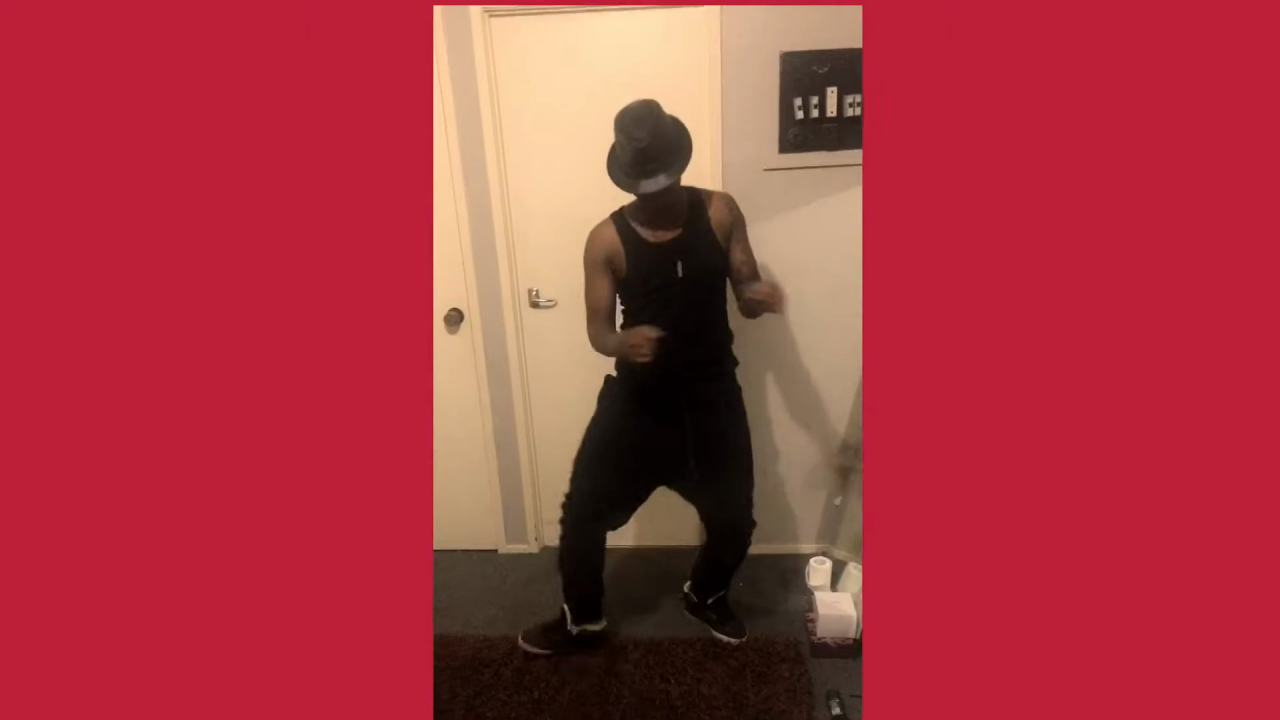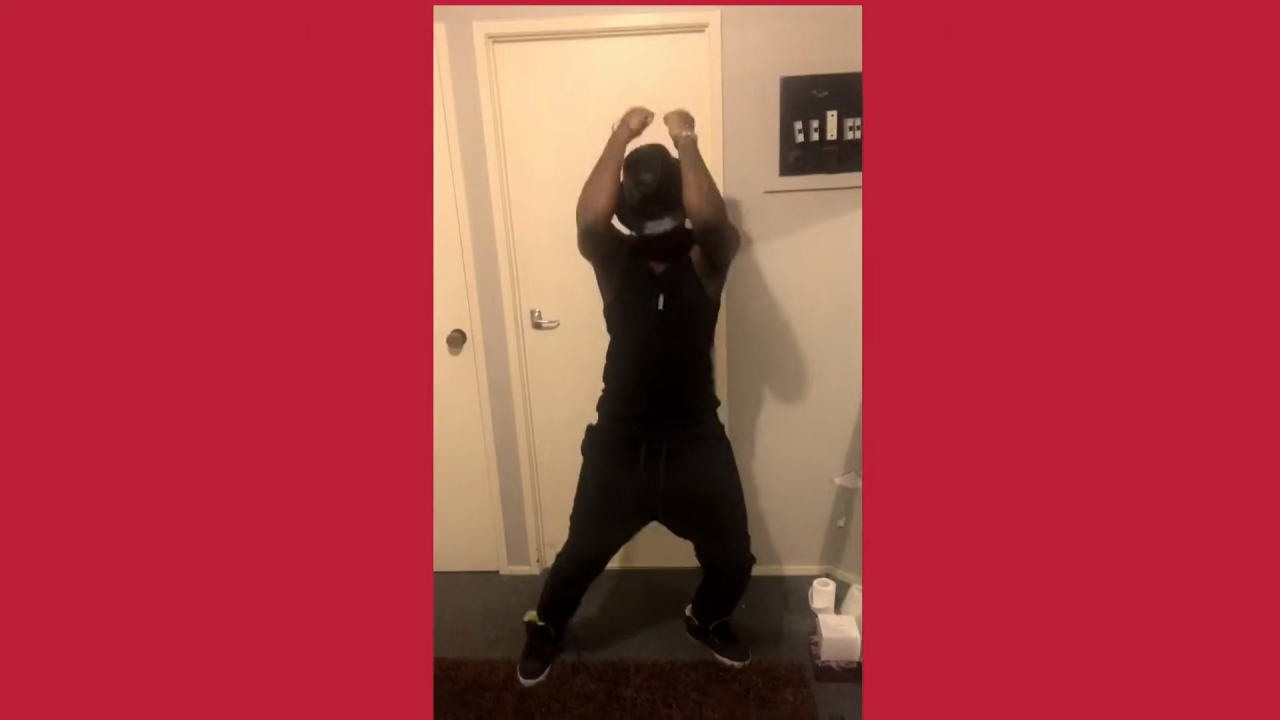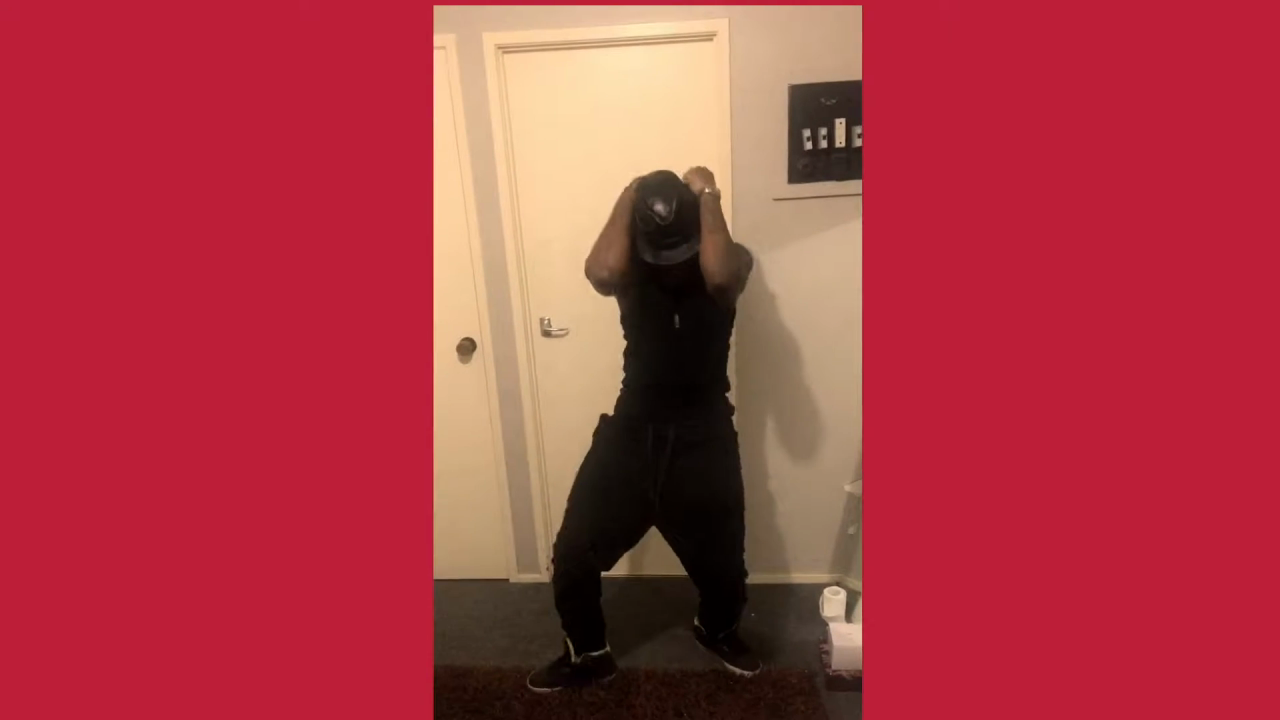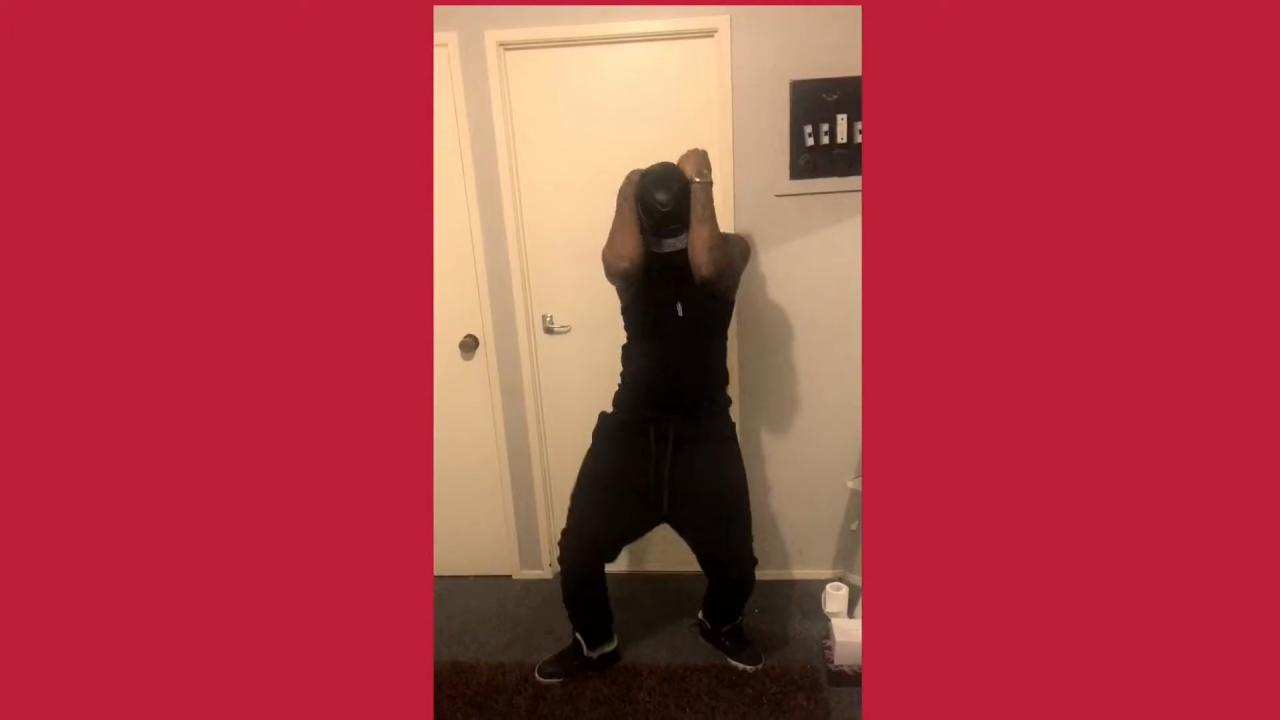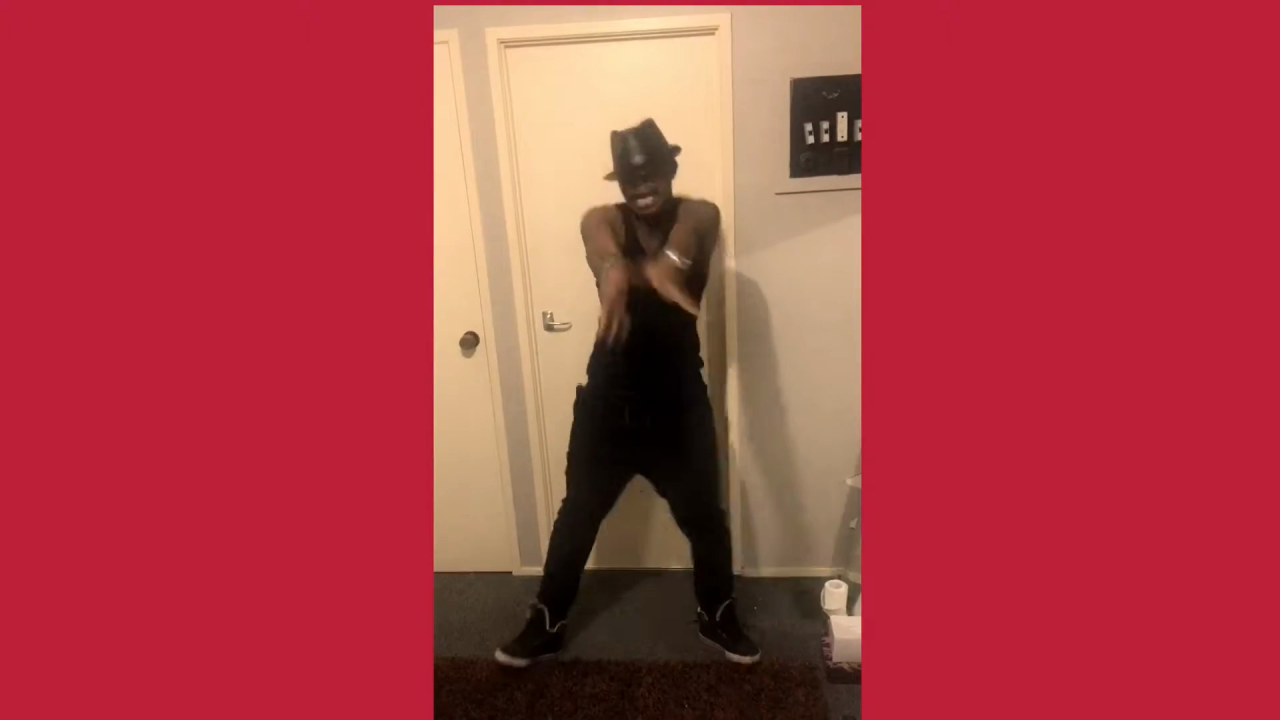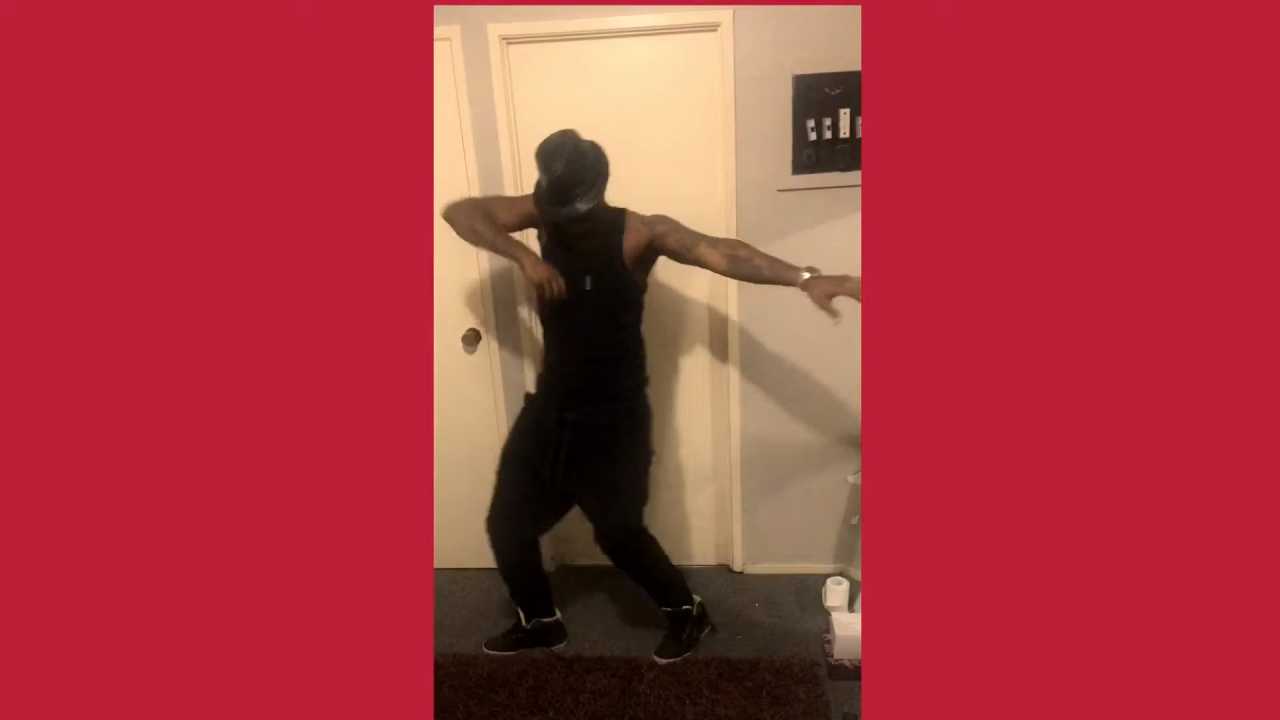
dt=0.5s
person 1, frame 1
left shoulder: (721, 212)
right shoulder: (607, 240)
left elbow: (748, 299)
right elbow: (599, 333)
left wrist: (759, 293)
right wrist: (623, 341)
left hip: (713, 399)
right hip: (637, 400)
left knee: (734, 520)
right knee: (583, 513)
left ankle: (705, 595)
right ankle: (581, 621)
person 1, frame 2
left shoulder: (709, 252)
right shoulder: (612, 254)
left elbow: (708, 213)
right elbow: (590, 215)
left wrist: (684, 138)
right wrist: (623, 137)
left hip: (695, 440)
right hip: (620, 440)
left knee: (733, 560)
right knee: (582, 555)
left ankle: (708, 619)
right ankle: (545, 628)
person 1, frame 3
left shoulder: (732, 265)
right shoulder: (631, 272)
left elbow: (720, 273)
right elbow: (600, 271)
left wrist: (708, 193)
right wrist: (628, 195)
left hip: (704, 442)
right hip: (630, 436)
left knee: (723, 570)
right knee: (574, 554)
left ankle: (716, 629)
right ankle: (588, 655)
person 1, frame 4
left shoulder: (730, 252)
right shoulder: (634, 265)
left elbow: (706, 266)
right elbow: (620, 263)
left wrist: (699, 180)
right wrist: (630, 190)
left hip: (704, 436)
right hip: (630, 432)
left knee: (734, 559)
right knee: (579, 547)
left ankle: (720, 624)
right ankle: (593, 643)
person 1, frame 5
left shoulder: (699, 215)
right shoulder: (600, 221)
left elbow: (691, 246)
right elbow: (607, 261)
left wrist: (668, 265)
right wrist: (617, 280)
left hip: (678, 399)
right hip: (608, 396)
left knee: (703, 518)
right knee: (579, 514)
left ankle: (720, 614)
right ankle: (546, 623)
person 1, frame 6
left shoulder: (641, 232)
right shoulder: (542, 216)
left elbow: (718, 253)
right elbow: (459, 211)
left wrist: (806, 277)
right wrist: (520, 255)
left hip: (614, 416)
right hip: (550, 408)
left knee: (619, 532)
right knee: (506, 522)
left ankle: (686, 610)
right ankle: (539, 620)
